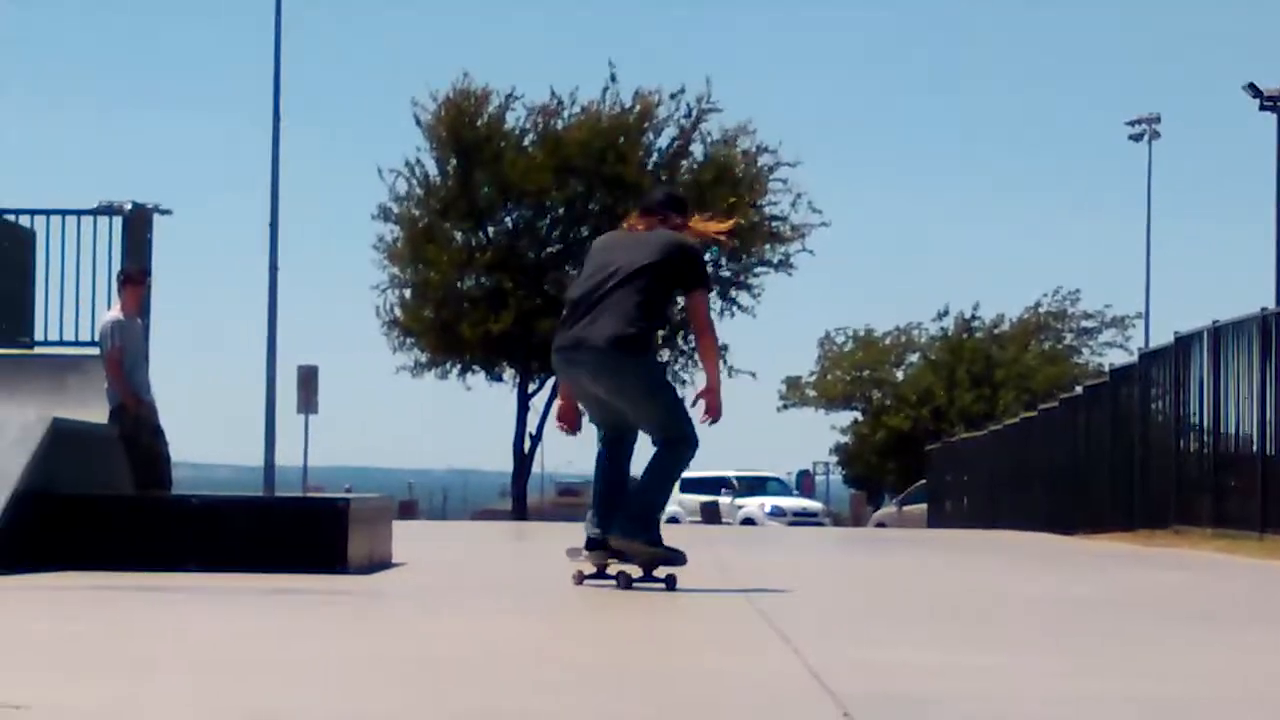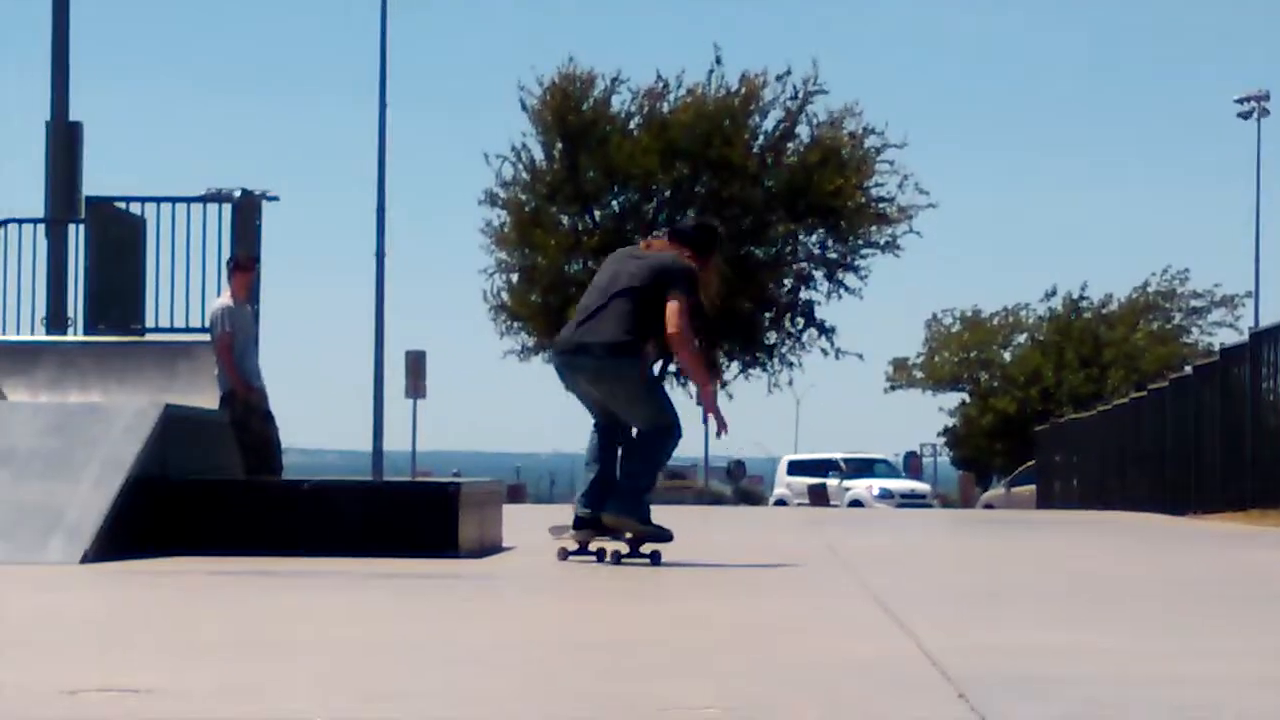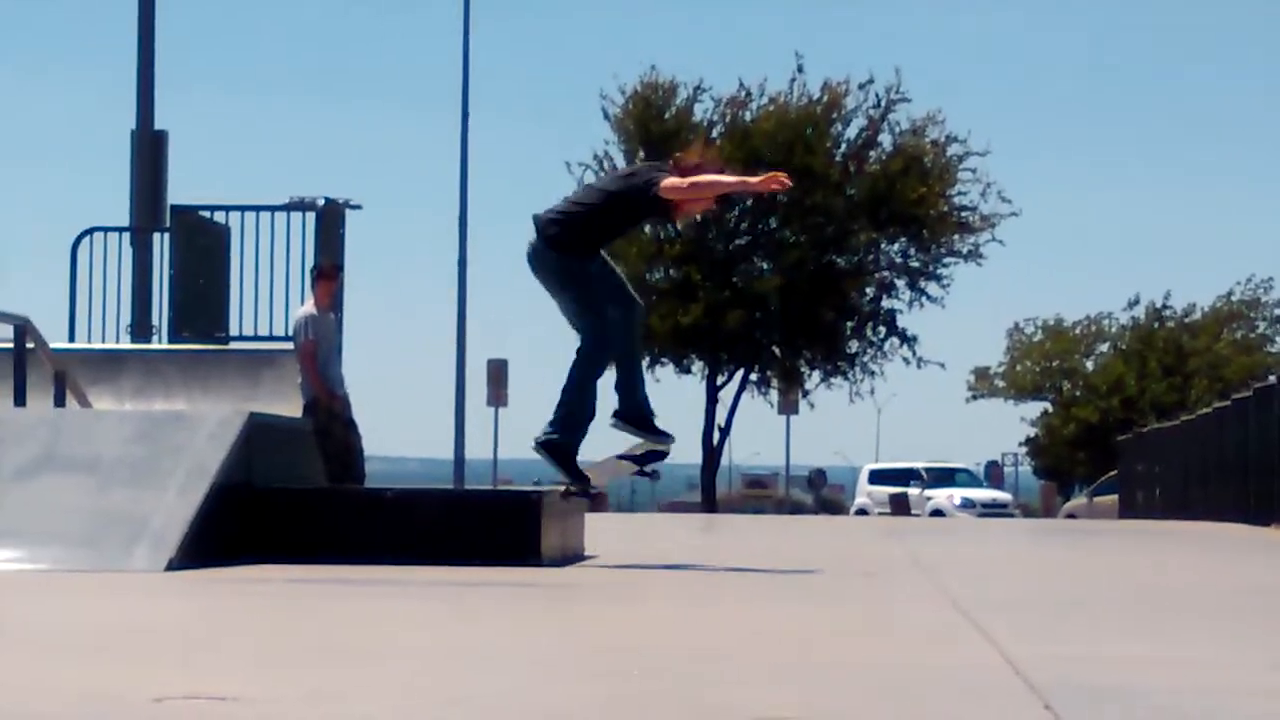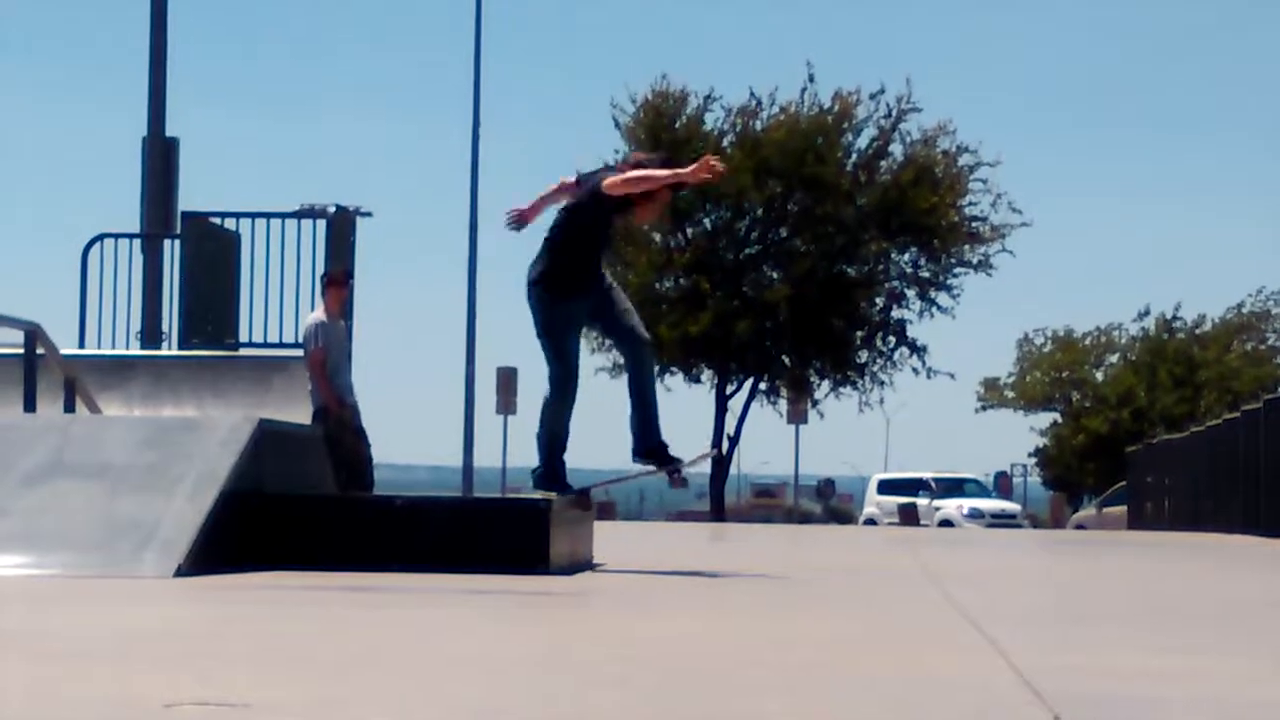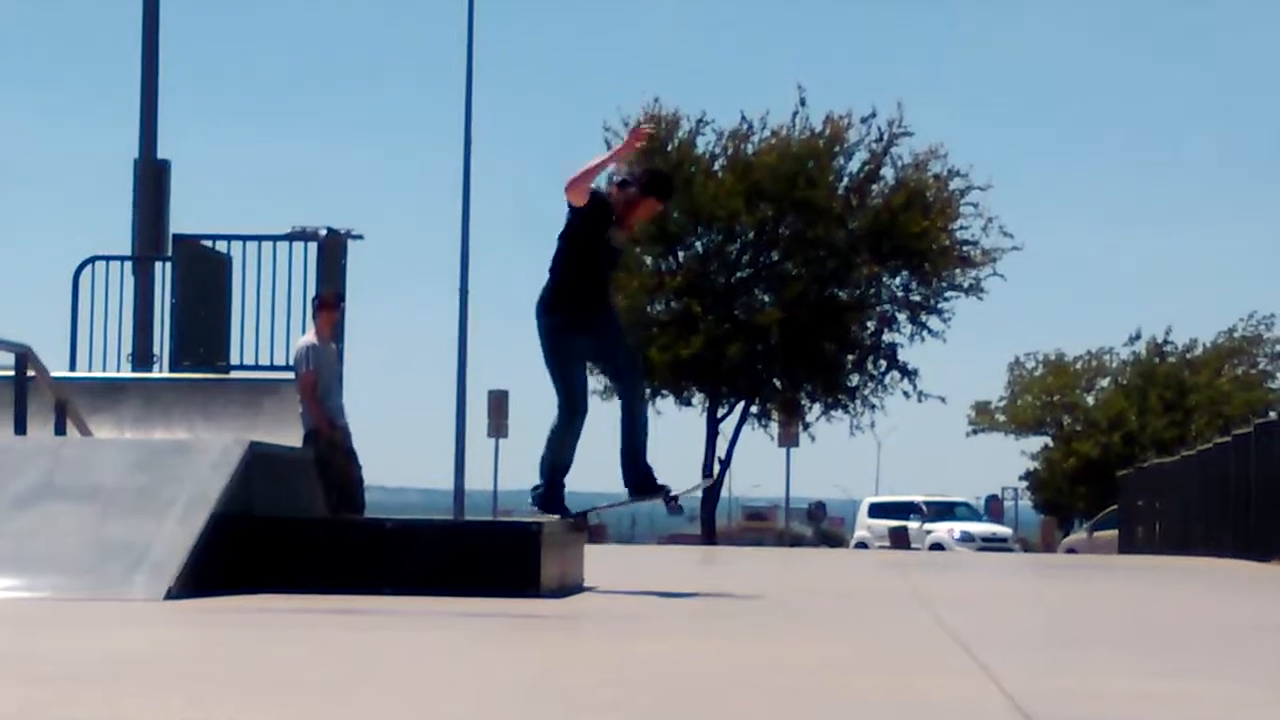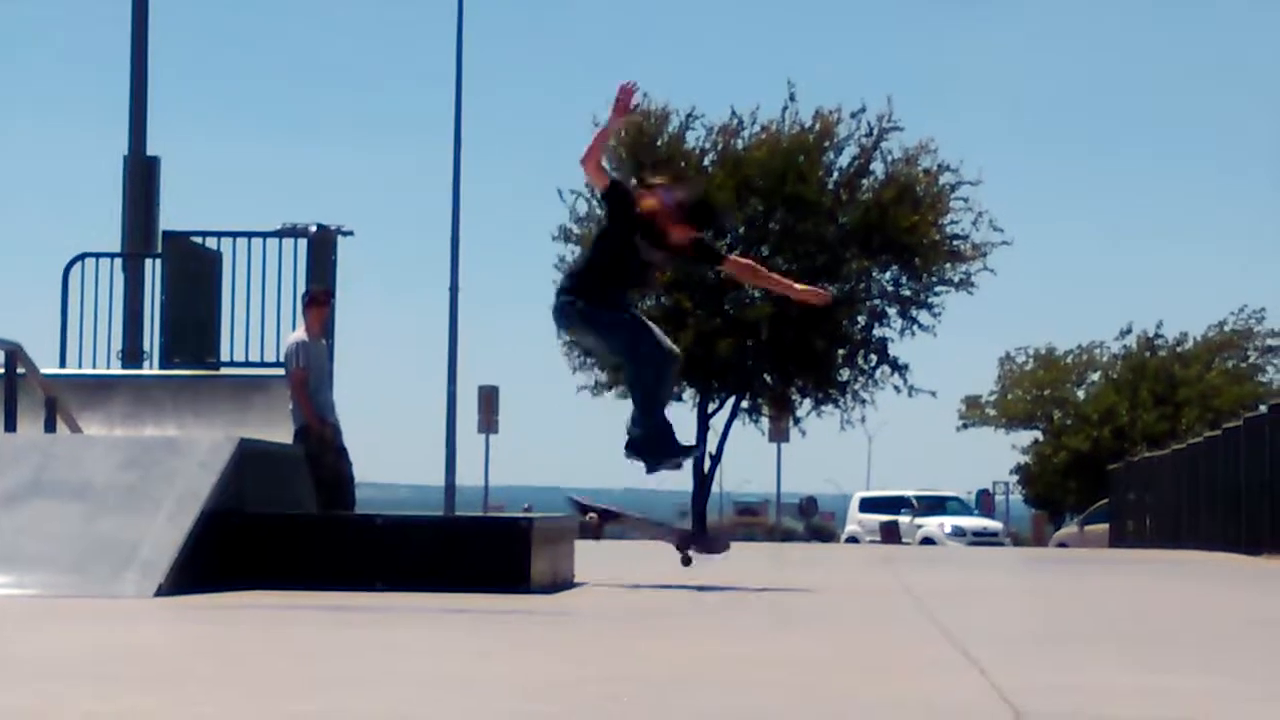
dt=0.4s
person 1, frame 1
left shoulder: (603, 243)
right shoulder: (683, 248)
right elbow: (703, 330)
left wrist: (568, 394)
right wrist: (713, 388)
left hip: (565, 356)
right hip: (618, 354)
left knee: (615, 436)
right knee: (679, 440)
left ankle: (600, 531)
right ankle: (634, 527)
person 1, frame 2
left shoulder: (622, 256)
right shoulder: (682, 271)
right elbow: (677, 334)
right wrist: (707, 392)
left hip: (566, 357)
right hip: (615, 358)
left knee: (610, 424)
right knee: (662, 430)
left ankle: (588, 511)
right ankle: (625, 507)
person 1, frame 3
left shoulder: (653, 172)
right shoulder: (653, 184)
right elbow: (689, 185)
right wrist: (752, 182)
left hip: (578, 248)
right hip: (556, 248)
left knee: (628, 311)
right knee: (601, 339)
left ankle: (634, 412)
right ankle: (559, 440)
person 1, frame 4
left shoulder: (600, 185)
right shoulder: (601, 192)
left elbow: (567, 185)
right elbow: (623, 181)
left wrist: (532, 209)
right wrist: (682, 175)
left hip: (590, 280)
right hip: (552, 289)
left knee: (639, 345)
right knee: (564, 382)
left ankle: (649, 446)
right ankle: (549, 475)
person 1, frame 5
left shoulder: (618, 221)
right shoulder: (595, 209)
right elbow: (573, 188)
right wrist: (621, 151)
left hip: (599, 315)
right hip: (561, 318)
left knee: (634, 392)
right knee: (573, 406)
left ankle: (639, 479)
right ankle: (548, 492)
person 1, frame 6
left shoulder: (687, 240)
right shoulder: (629, 213)
left elbow: (736, 266)
right elbow: (590, 164)
left wrist: (793, 288)
right wrist: (616, 119)
left hip: (608, 308)
right hip: (576, 304)
left knee: (666, 359)
right knee: (647, 356)
left ankle: (646, 436)
right ankle: (650, 439)
person 2, frame 1
left shoulder: (137, 322)
right shoulder: (113, 322)
right elbow: (113, 368)
left wrist: (146, 402)
right wrist: (133, 404)
left hip: (143, 405)
right hip: (127, 408)
left knee: (158, 462)
right knee: (135, 467)
person 2, frame 2
left shoulder: (246, 308)
right shoulder: (223, 308)
right elbow: (223, 353)
left wrist: (257, 388)
right wrist: (243, 390)
left hip: (253, 391)
right hip: (237, 394)
left knee: (268, 448)
right knee: (245, 451)
person 2, frame 3
left shoulder: (330, 316)
right shoulder: (307, 317)
right elbow: (307, 362)
left wrist: (341, 396)
right wrist: (327, 399)
left hip: (337, 399)
right hip: (320, 402)
left knee: (352, 456)
right knee: (330, 460)
person 2, frame 4
left shoulder: (340, 323)
right shoulder: (317, 324)
right elbow: (317, 370)
left wrist: (349, 404)
right wrist: (336, 407)
left hip: (346, 406)
right hip: (330, 410)
left knee: (361, 463)
right knee: (339, 468)
person 2, frame 5
left shoulder: (331, 346)
right shoulder: (308, 346)
right elbow: (307, 393)
left wrist: (340, 427)
right wrist: (327, 429)
left hip: (337, 429)
right hip: (321, 432)
left knee: (352, 486)
right knee: (328, 490)
person 2, frame 6
left shoulder: (322, 343)
right shoulder: (298, 343)
right elbow: (298, 389)
left wrist: (331, 424)
right wrist: (317, 426)
left hip: (328, 425)
right hip: (311, 429)
left knee: (342, 482)
right knee: (319, 487)
